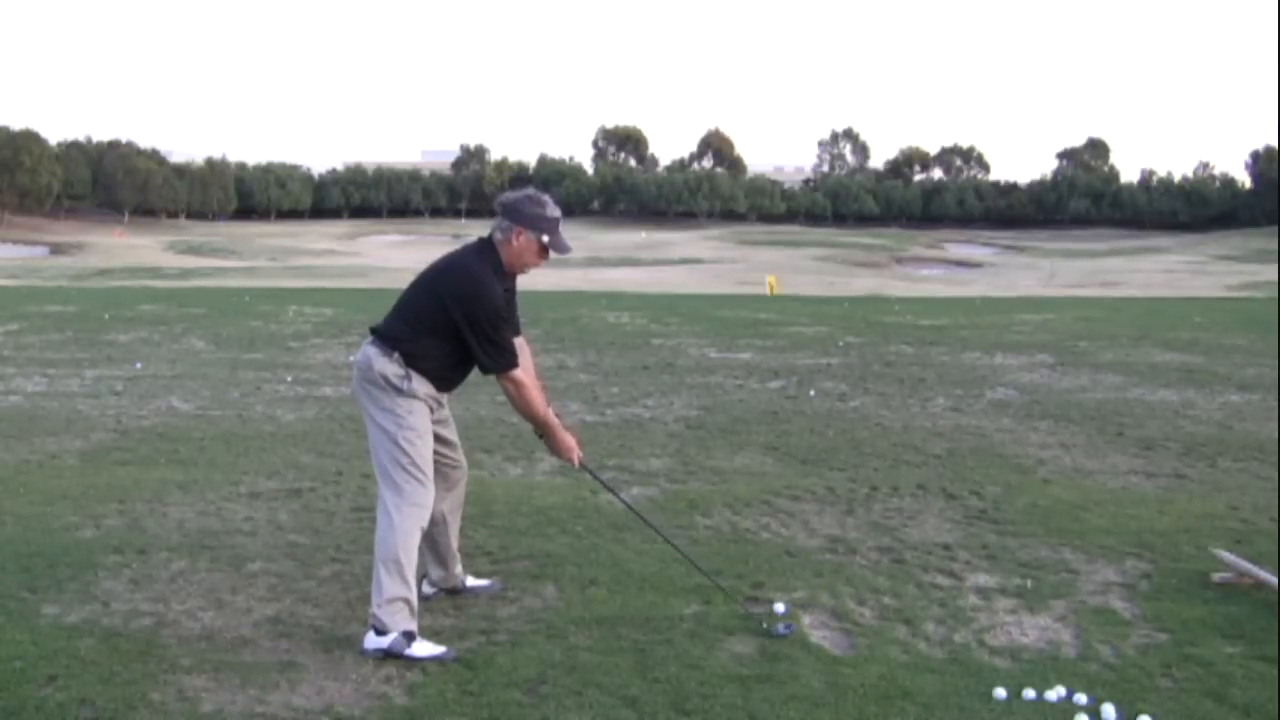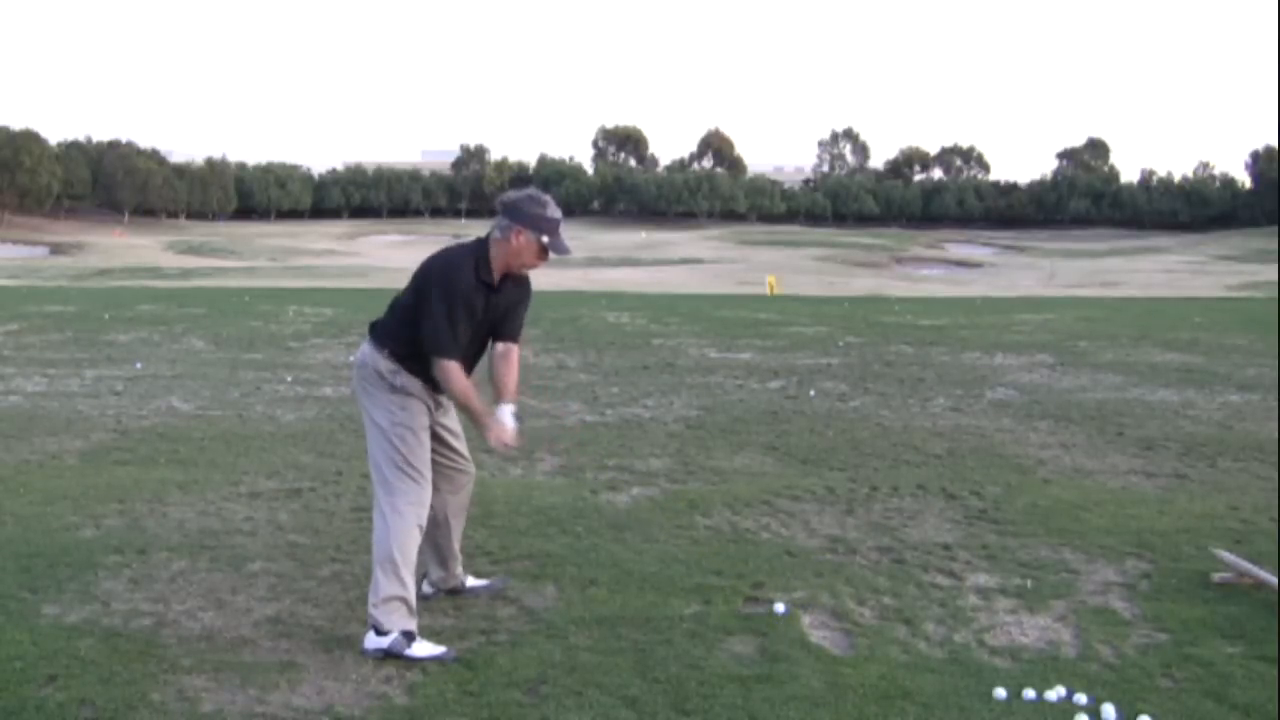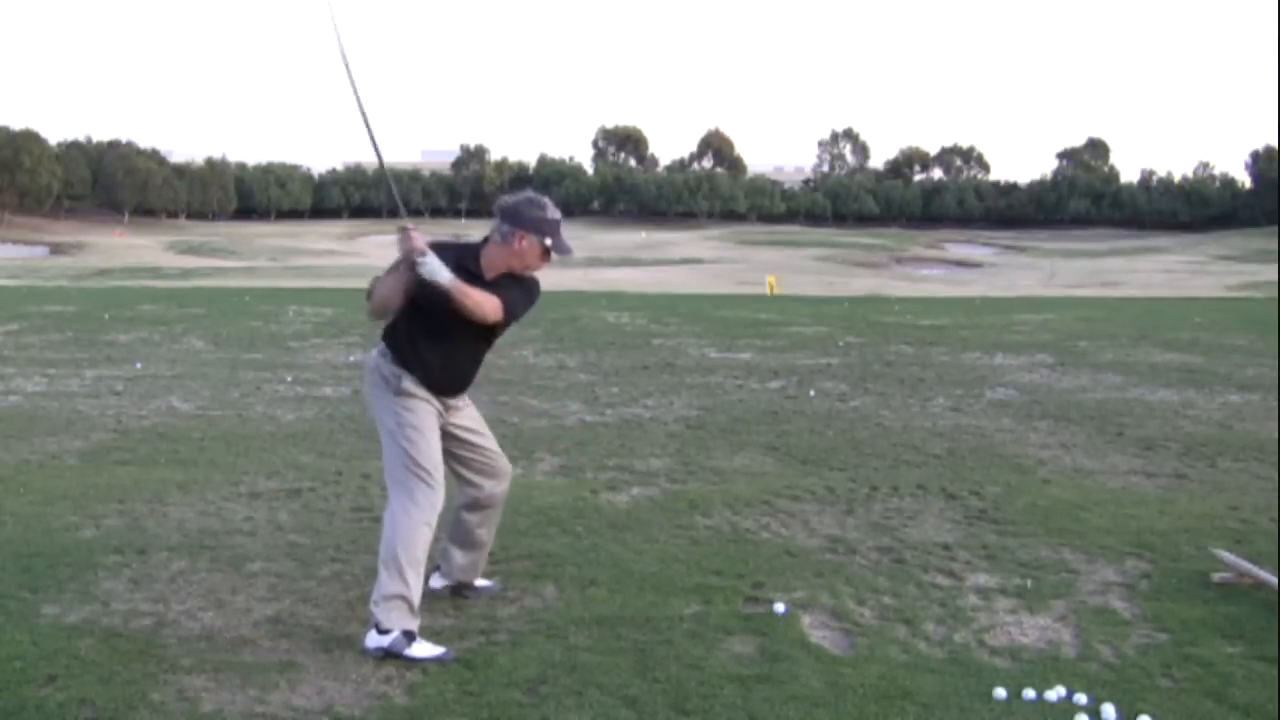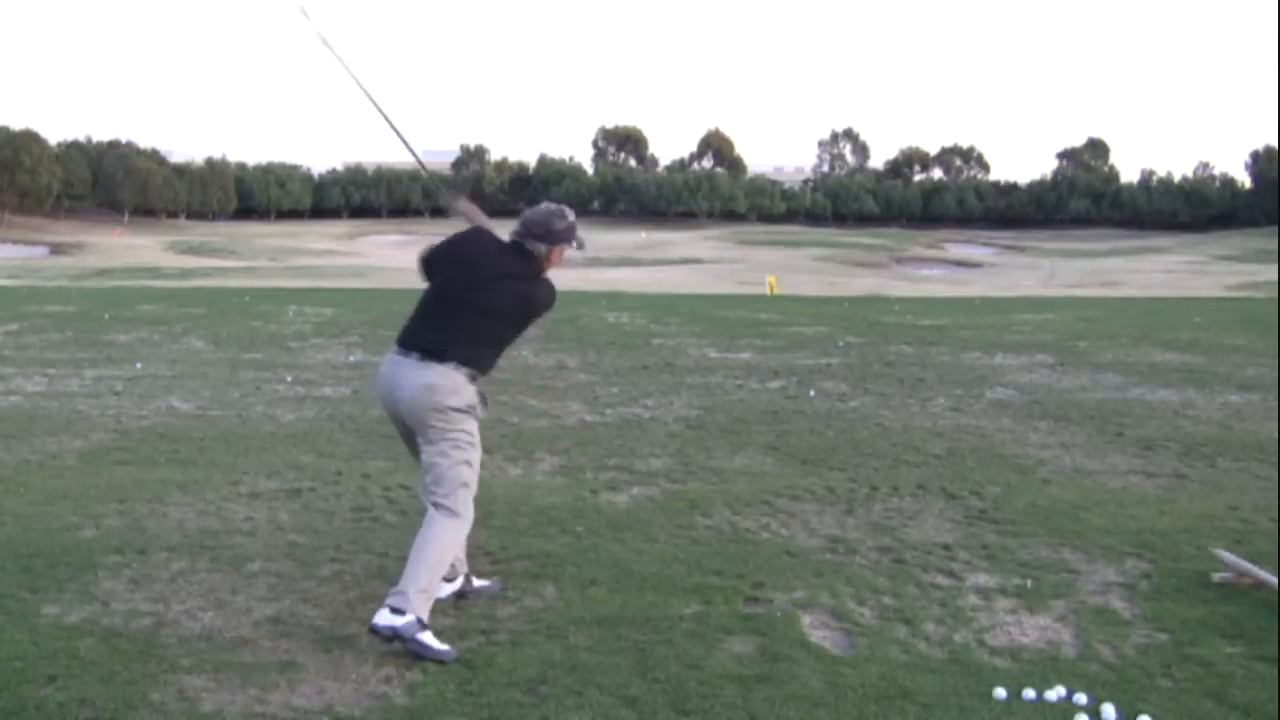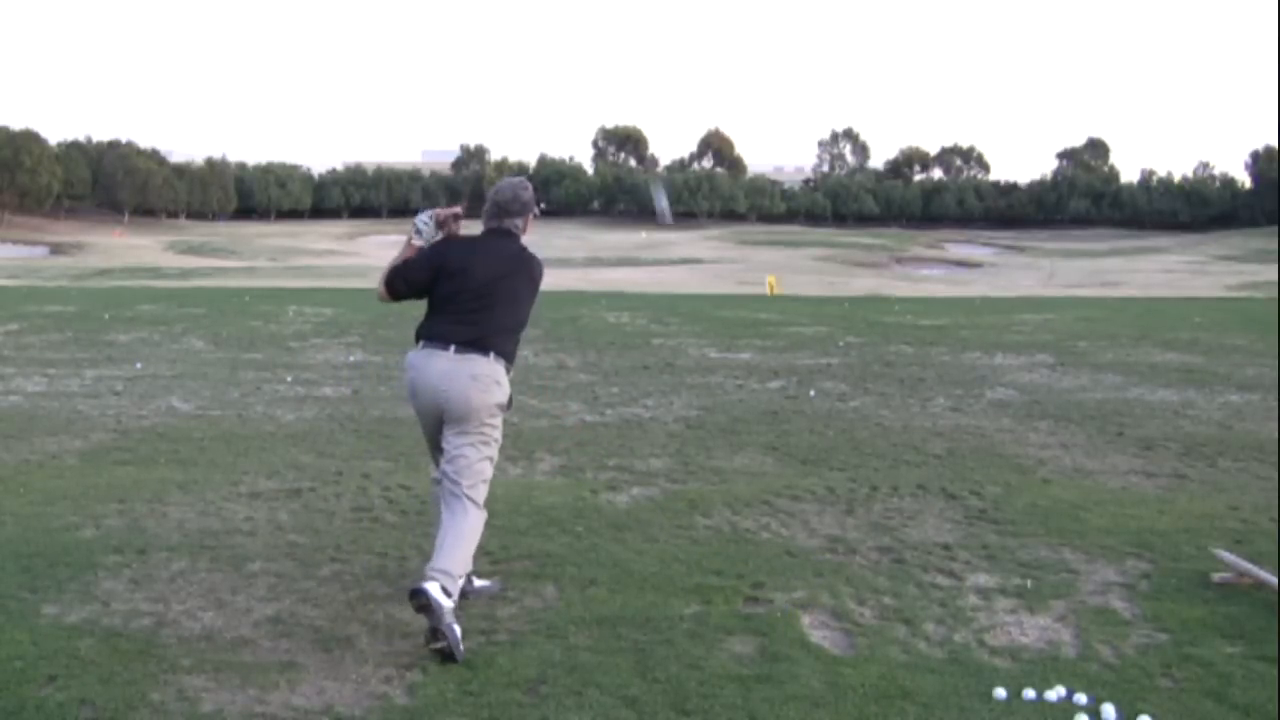
dt=0.4s
person 1, frame 1
left shoulder: (495, 271)
right shoulder: (476, 283)
left elbow: (518, 348)
right elbow: (509, 377)
left wrist: (549, 416)
right wrist: (552, 432)
left hip: (418, 379)
right hip: (394, 377)
left knee: (449, 474)
right knee: (410, 496)
left ankle: (443, 575)
right ankle: (389, 628)
person 1, frame 2
left shoulder: (516, 285)
right shoulder: (453, 272)
left elbow: (505, 352)
right elbow: (445, 363)
left wrist: (506, 411)
right wrist: (484, 421)
left hip: (427, 384)
right hip: (392, 376)
left knee: (455, 478)
right knee: (407, 496)
left ankle: (443, 576)
right ankle: (388, 628)
person 1, frame 3
left shoulder: (524, 287)
right shoulder: (438, 255)
left elbow: (485, 309)
right elbow: (377, 308)
left wrist: (441, 277)
right wrist: (404, 263)
left hip: (450, 393)
right hip: (402, 383)
left knee: (492, 477)
right knee: (420, 497)
left ankle: (458, 572)
right ankle: (390, 628)
person 1, frame 4
left shoulder: (473, 242)
right shoulder: (539, 292)
left elbow: (427, 266)
left hip: (397, 372)
right hip: (443, 389)
left knee: (447, 484)
right knee: (451, 507)
left ankle: (450, 575)
right ankle: (403, 611)
person 1, frame 5
left shoulder: (450, 251)
right shoulder: (531, 267)
left elbow: (387, 290)
left wrist: (421, 233)
left hip: (424, 366)
right hip: (479, 377)
left knee: (452, 478)
right knee: (466, 495)
left ankle: (454, 575)
right ankle: (439, 586)
